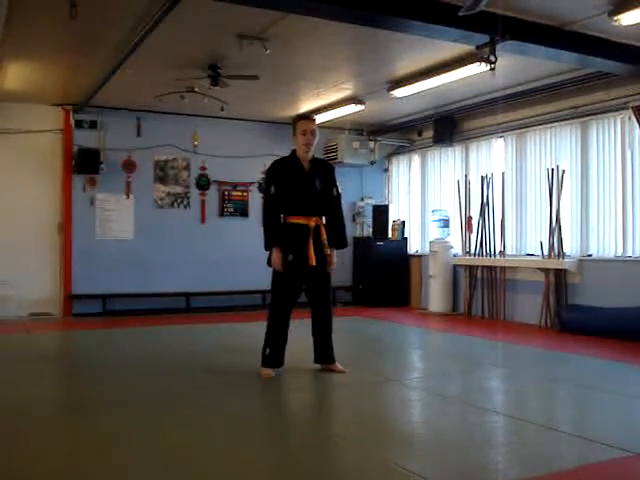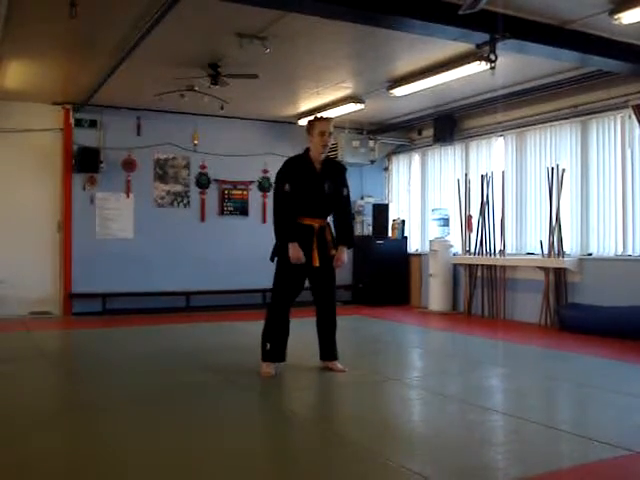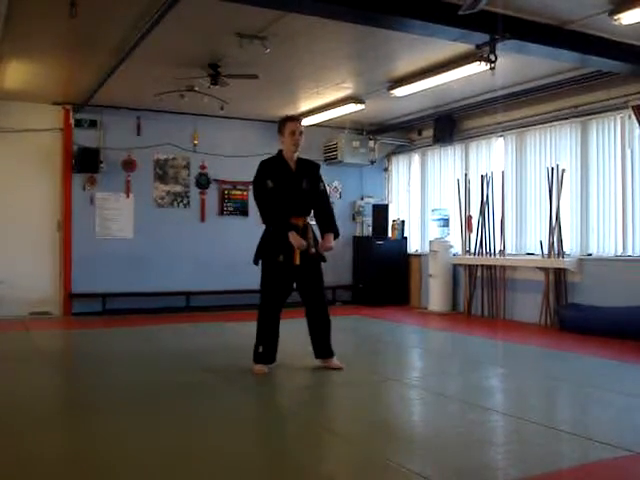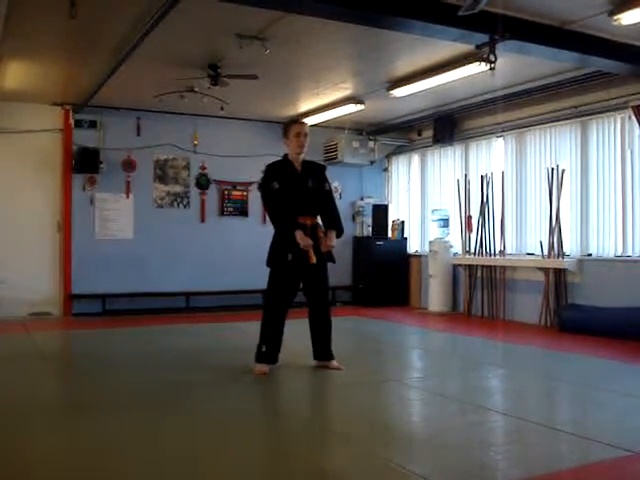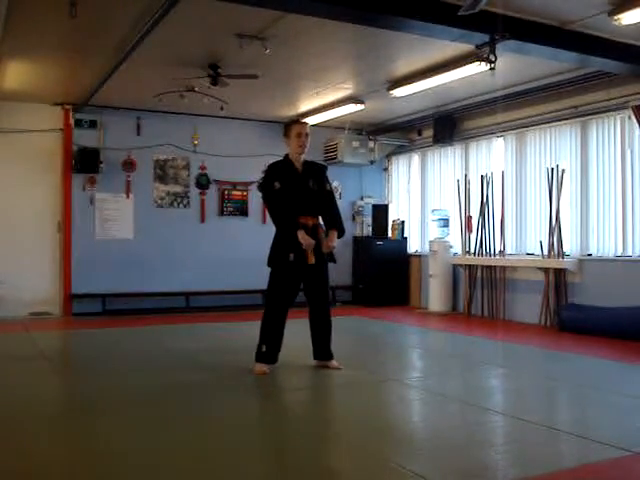
dt=0.5s
person 1, frame 1
left shoulder: (326, 170)
right shoulder: (279, 168)
left elbow: (334, 210)
right elbow: (271, 211)
left wrist: (333, 247)
right wrist: (274, 247)
left hip: (318, 241)
right hip: (290, 239)
left knee: (322, 302)
right knee: (282, 303)
left ankle: (326, 358)
right ankle: (270, 361)
person 1, frame 2
left shoulder: (337, 171)
right shoulder: (292, 167)
left elbow: (343, 209)
right elbow: (281, 208)
left wrist: (343, 245)
right wrist: (291, 243)
left hip: (323, 239)
right hip: (294, 238)
left knee: (327, 301)
right knee: (282, 299)
left ankle: (328, 356)
right ankle: (270, 357)
person 1, frame 3
left shoulder: (311, 169)
right shoulder: (267, 168)
left elbow: (322, 203)
right elbow: (267, 207)
left wrist: (329, 233)
right wrist: (288, 233)
left hip: (306, 238)
right hip: (277, 240)
left knee: (317, 300)
right knee: (271, 303)
left ankle: (325, 355)
right ankle: (262, 358)
person 1, frame 4
left shoulder: (317, 171)
right shoulder: (274, 171)
left elbow: (328, 204)
right elbow: (275, 208)
left wrist: (332, 231)
right wrist: (295, 233)
left hip: (316, 241)
right hip: (287, 241)
left knee: (320, 301)
right knee: (277, 301)
left ankle: (324, 355)
right ankle: (265, 357)
person 1, frame 5
left shoulder: (318, 171)
right shoulder: (275, 171)
left elbow: (329, 204)
right elbow: (276, 208)
left wrist: (333, 232)
right wrist: (298, 232)
left hip: (317, 241)
right hip: (288, 241)
left knee: (321, 301)
right knee: (277, 302)
left ankle: (323, 355)
right ankle: (264, 357)
